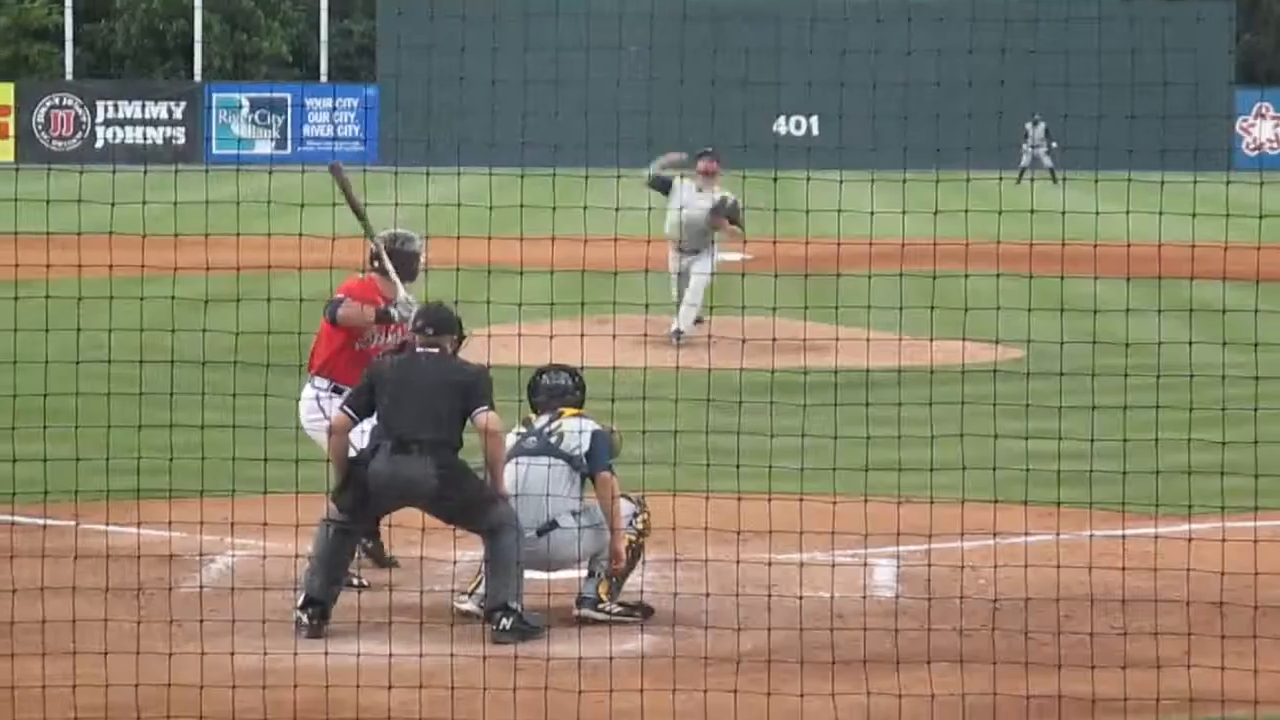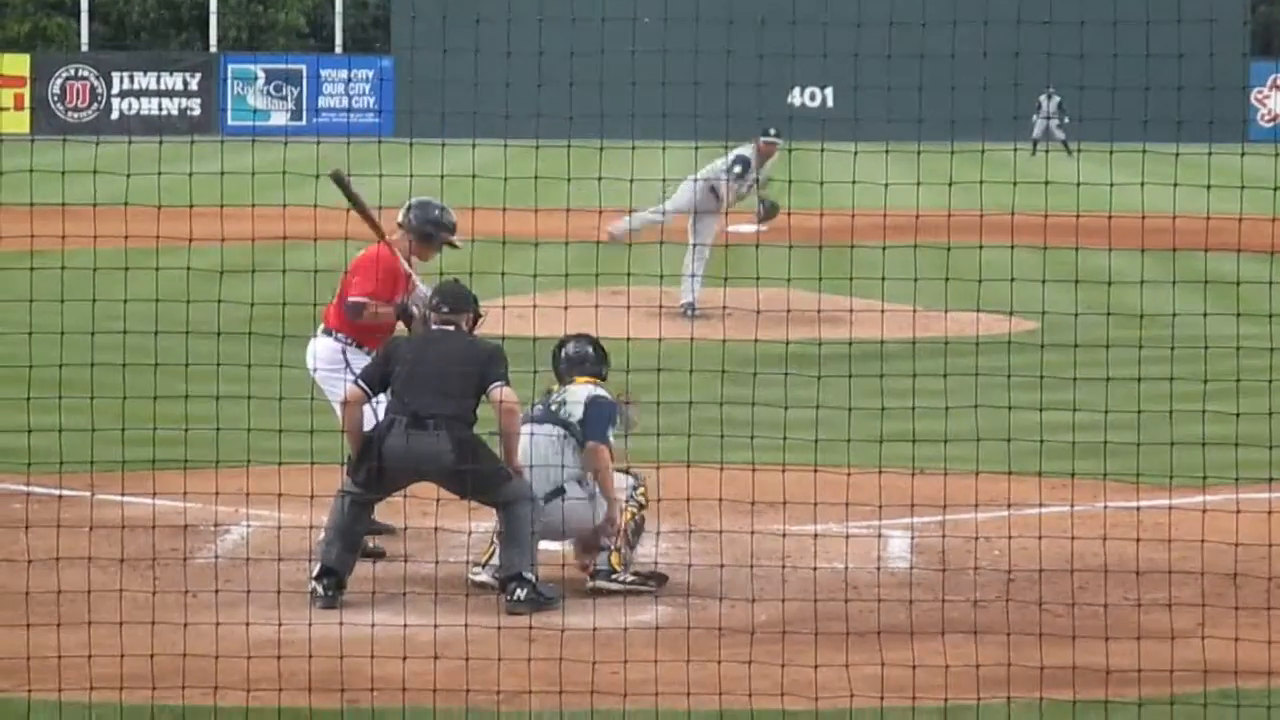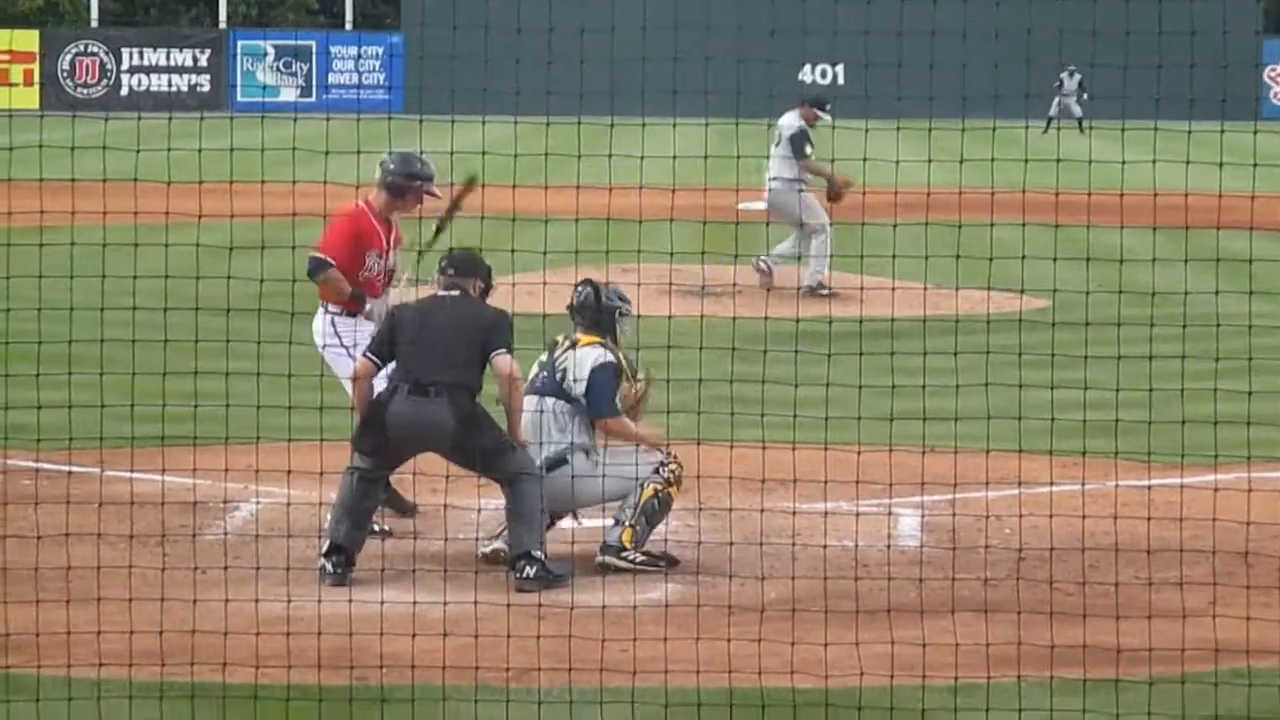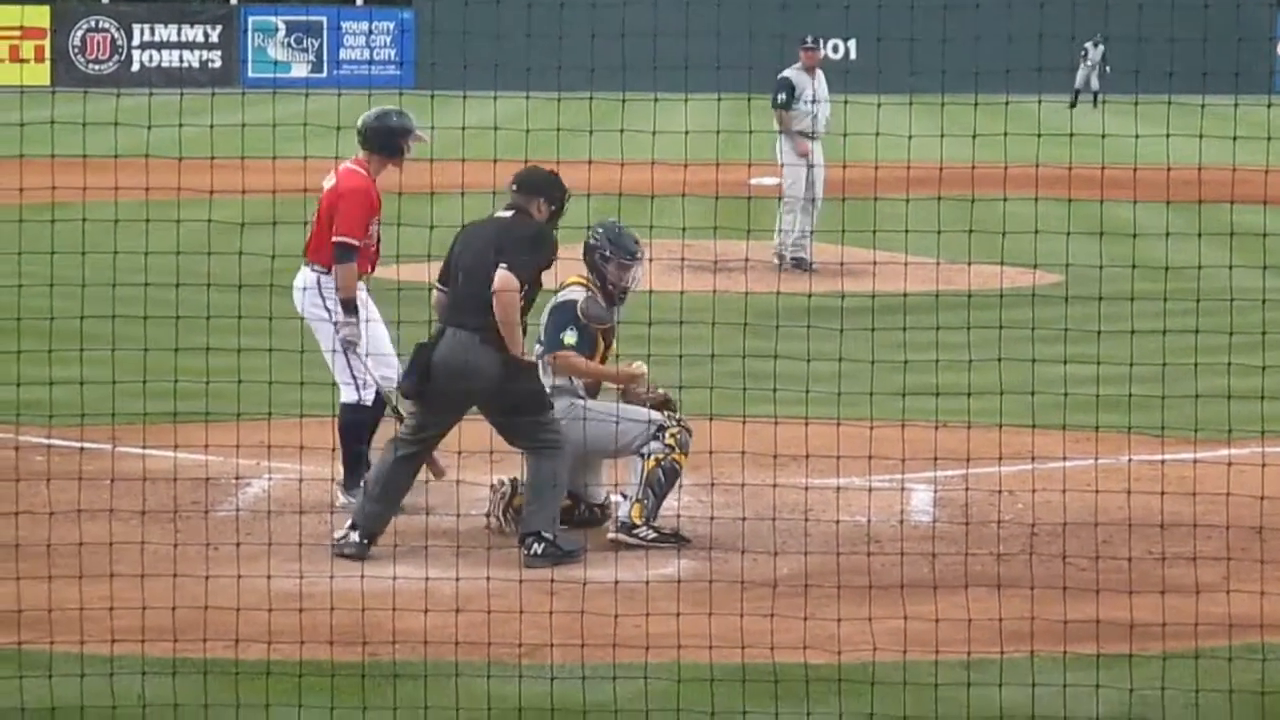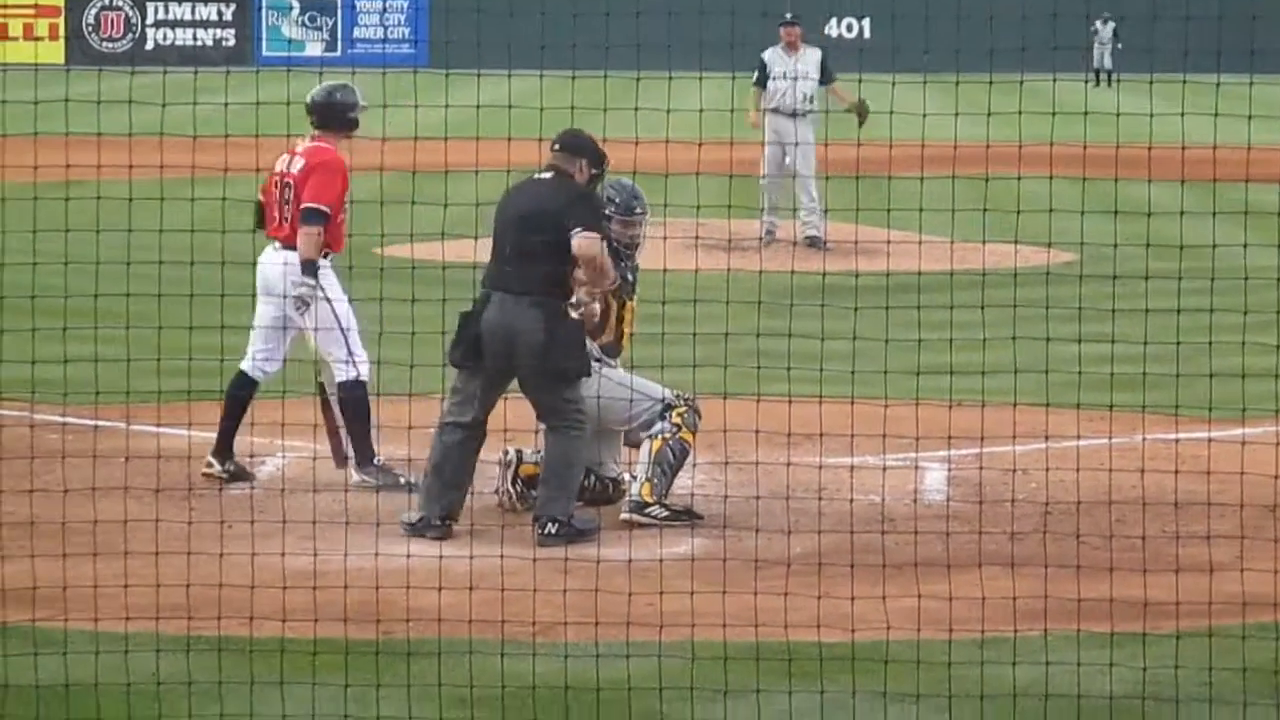
dt=0.5s
person 1, frame 1
left shoulder: (398, 306)
right shoulder: (360, 289)
right elbow: (334, 313)
left wrist: (410, 328)
right wrist: (389, 317)
right hip: (326, 401)
left ankle: (369, 537)
person 1, frame 2
left shoulder: (402, 265)
right shoulder: (380, 259)
left elbow: (419, 320)
right elbow: (357, 311)
left wrist: (417, 305)
right wrist: (405, 309)
left hip: (354, 355)
right hip: (339, 355)
person 1, frame 3
left shoulder: (390, 226)
right shoulder: (353, 219)
right elbow: (319, 269)
left wrist: (385, 311)
right wrist: (363, 305)
left hip: (369, 323)
right hip: (342, 326)
left ankle: (381, 489)
person 1, frame 4
left shoulder: (352, 173)
right shoulder: (358, 187)
right elbow: (344, 256)
right wrist: (350, 315)
left hip: (343, 286)
right hip: (327, 289)
left knee: (385, 375)
right knee: (360, 386)
left ankle: (360, 464)
right ankle: (352, 485)
person 1, frame 5
left shoulder: (290, 155)
right shoulder: (328, 161)
left elbow: (262, 210)
right elbow: (310, 222)
right wrist: (307, 274)
left hip: (272, 264)
right hip: (306, 268)
left knee: (258, 361)
right knee: (350, 364)
left ankle: (220, 456)
right ankle: (365, 464)
person 2, frame 1
left shoulder: (382, 368)
right shoulder: (471, 373)
left elbow: (337, 426)
right elbow: (490, 428)
left wrist: (343, 484)
right wrist: (497, 485)
left hip: (380, 468)
right hip: (437, 471)
left knee: (338, 522)
right knee: (503, 523)
left ankle: (311, 611)
right ankle: (505, 615)
person 2, frame 2
left shoulder: (398, 345)
right shoulder: (486, 350)
left elbow: (351, 399)
right elbow: (507, 405)
left wrist: (360, 457)
right wrist: (511, 460)
left hip: (394, 443)
right hip: (452, 447)
left knee: (354, 493)
right knee: (518, 496)
left ankle: (327, 582)
right ankle: (520, 585)
person 2, frame 3
left shoulder: (404, 312)
right shoulder: (491, 316)
left elbow: (361, 372)
right elbow: (509, 373)
left wrist: (370, 426)
right wrist: (515, 428)
left hip: (398, 409)
right hip: (455, 413)
left knee: (363, 471)
right knee: (523, 472)
left ankle: (336, 559)
right ankle: (529, 564)
person 2, frame 4
left shoulder: (469, 233)
right shoulder: (537, 236)
left elbow: (441, 299)
right elbow: (504, 289)
right wrist: (517, 350)
left hip: (446, 350)
right hip: (494, 359)
left knee: (410, 442)
right knee: (547, 443)
left ankle: (359, 531)
right ankle: (540, 539)
person 2, frame 5
left shoulder: (515, 193)
right shoulder: (578, 196)
right elbow: (587, 250)
left wrist: (574, 277)
right wrist: (603, 278)
left hip: (489, 315)
right hip: (541, 323)
left knee: (462, 417)
right knee: (566, 423)
left ankle: (434, 515)
right ankle: (552, 521)
person 3, frame 1
left shoulder: (519, 431)
right shoulder: (589, 429)
right elbow: (604, 480)
right wrist: (617, 538)
right hip: (554, 542)
right knee: (632, 510)
left ankle: (481, 592)
right ankle: (597, 599)
person 3, frame 2
left shoulder: (547, 400)
right shoulder: (598, 397)
right elbow: (596, 449)
right wrist: (613, 507)
right hip: (554, 508)
right knee: (632, 484)
left ankle: (494, 563)
right ankle: (612, 570)
person 3, frame 3
left shoulder: (556, 349)
right shoulder: (601, 357)
right elbow: (607, 423)
right wrist: (644, 435)
right hip: (562, 470)
left knee: (560, 500)
right knee: (665, 467)
left ankle: (511, 535)
right ankle: (622, 547)
person 3, frame 4
left shoulder: (598, 301)
right shoulder: (577, 301)
right elbow: (560, 360)
left wrist: (627, 388)
right wrist: (618, 375)
left hip: (556, 416)
right hip: (560, 412)
left knee: (593, 508)
right knee: (671, 430)
left ankle: (518, 497)
right ankle: (634, 521)
person 3, frame 5
left shoulder: (626, 264)
right wrist: (583, 315)
left hip: (593, 377)
right hip: (582, 376)
left knee: (606, 485)
right knee: (680, 411)
left ankle: (523, 469)
right ankle: (645, 501)
person 4, frame 1
left shoulder: (725, 198)
right shoulder: (679, 184)
left elbow: (736, 230)
right elbow: (651, 178)
right wrist: (668, 160)
left hip: (704, 253)
right hip: (678, 251)
left knee: (697, 287)
right knee: (681, 290)
left ankle: (680, 328)
right ankle: (694, 315)
person 4, frame 2
left shoulder: (761, 160)
right shoulder: (744, 157)
left elbow: (755, 184)
right elbow: (728, 183)
left wrist: (763, 202)
right wrist: (728, 196)
left hip: (714, 203)
right hip: (700, 189)
left knee: (700, 251)
right knee: (666, 211)
left ankle: (688, 300)
right ankle: (620, 229)
person 4, frame 3
left shoulder: (788, 120)
right shoulder: (798, 129)
right elbow: (806, 165)
left wrist: (828, 176)
right wrist: (833, 177)
left hip: (776, 188)
right hip: (788, 188)
left knee: (806, 231)
right knee: (821, 227)
left ankle: (769, 262)
right ankle: (813, 283)
person 4, frame 4
left shoulder: (820, 76)
right shoulder: (788, 78)
right elbow: (779, 112)
right wrist: (796, 141)
left hip: (814, 144)
right hip: (792, 143)
left knee: (813, 199)
right knee: (793, 197)
left ankle: (798, 253)
right ankle: (782, 251)
person 4, frame 5
left shoulder: (817, 55)
right shoulder: (768, 56)
left elbow: (830, 83)
right elbow: (758, 87)
left wrist: (848, 103)
right wrist: (754, 111)
left hip: (803, 121)
right hip: (776, 120)
left knee: (806, 176)
right knee: (770, 176)
left ankle: (813, 231)
right ankle: (770, 226)
